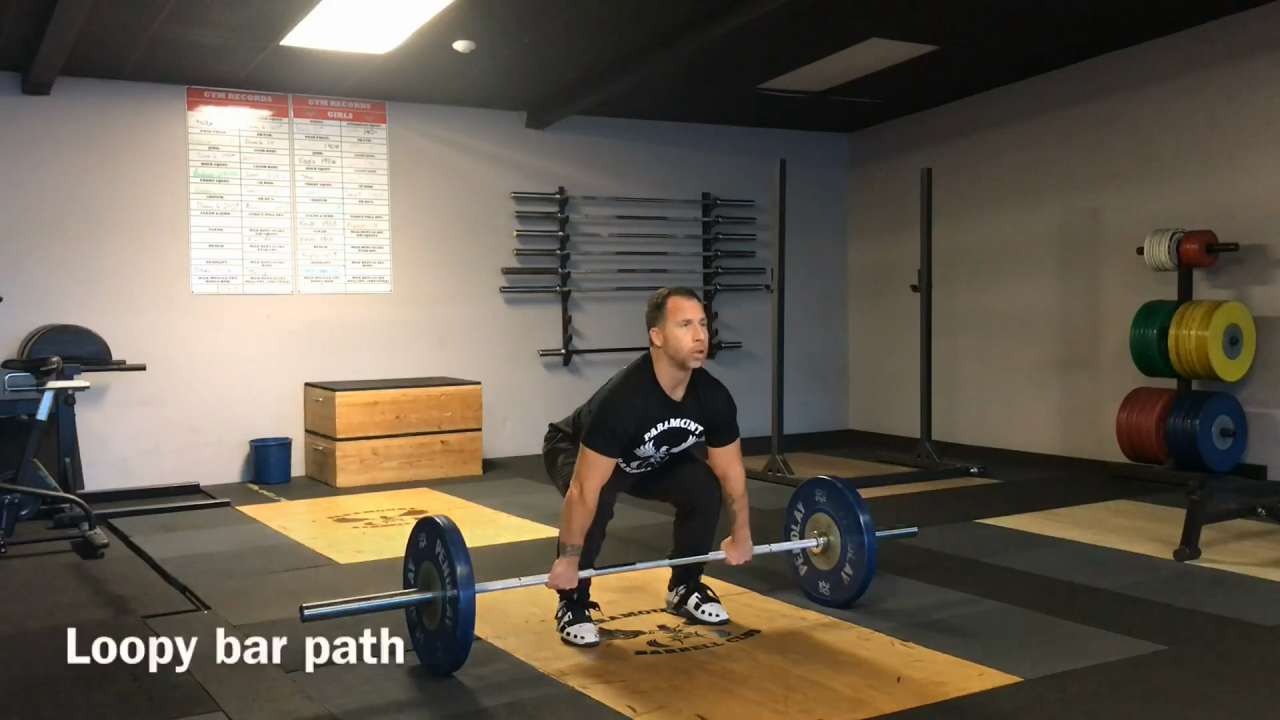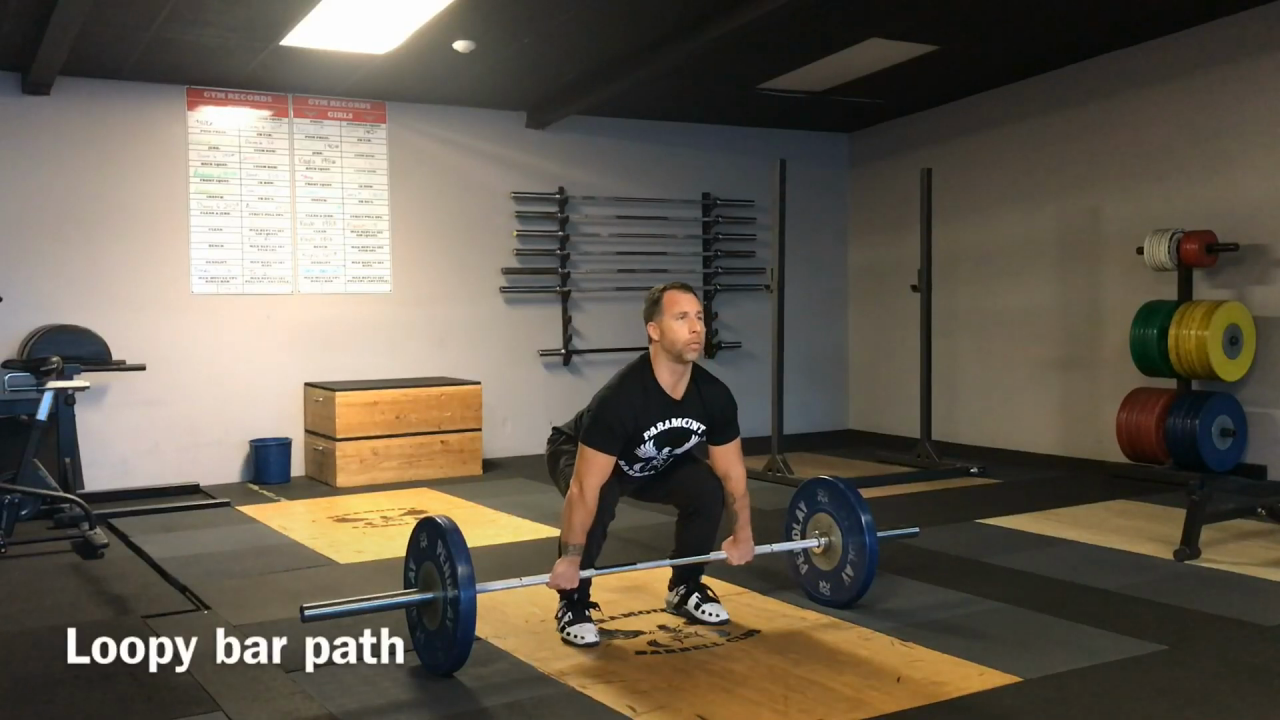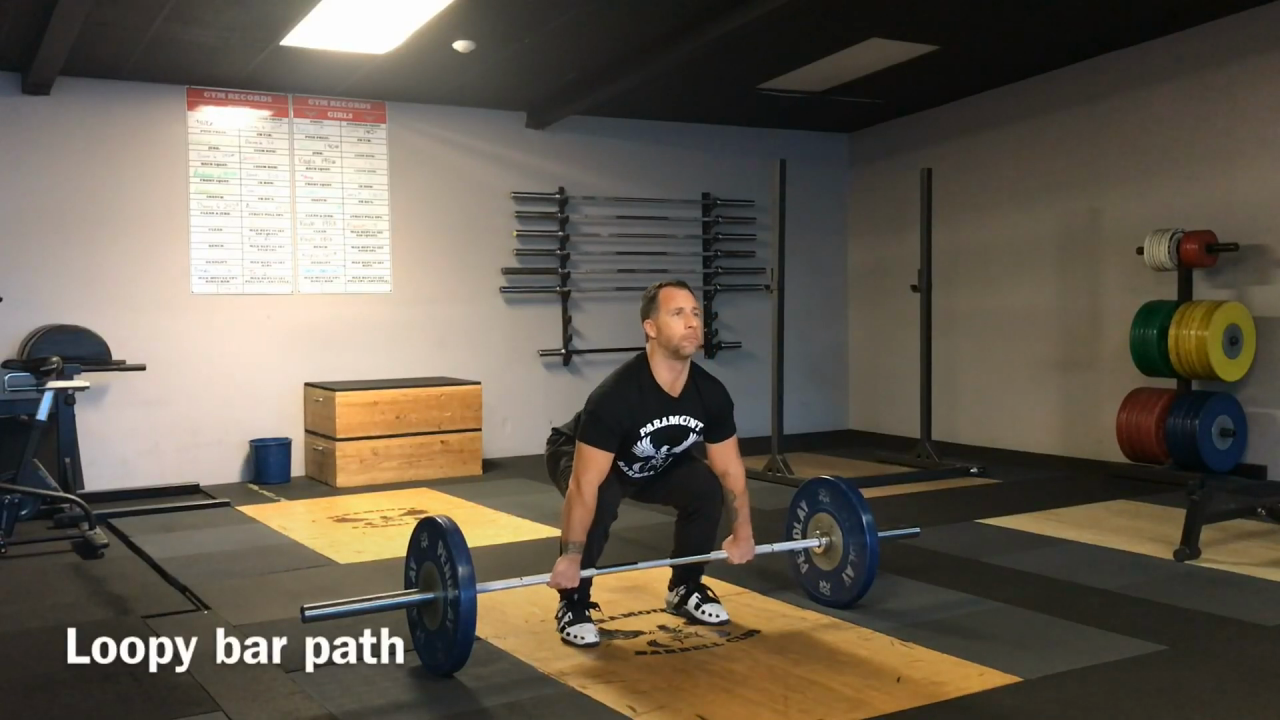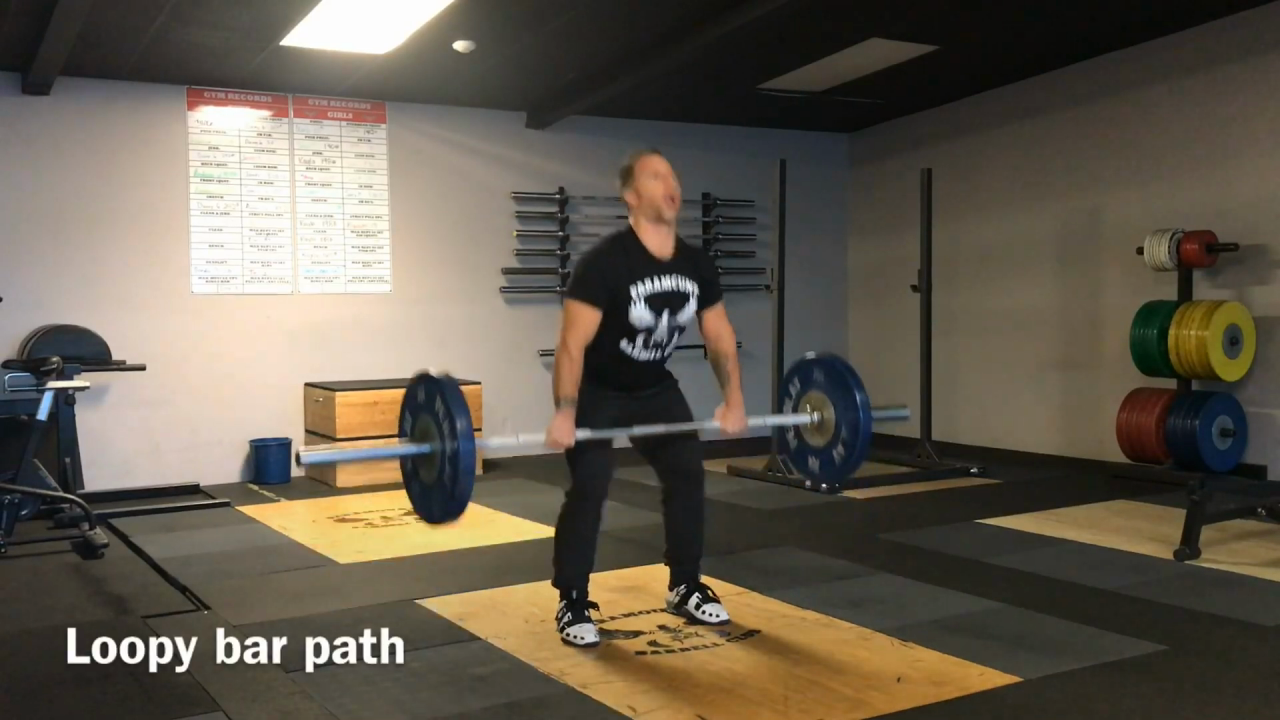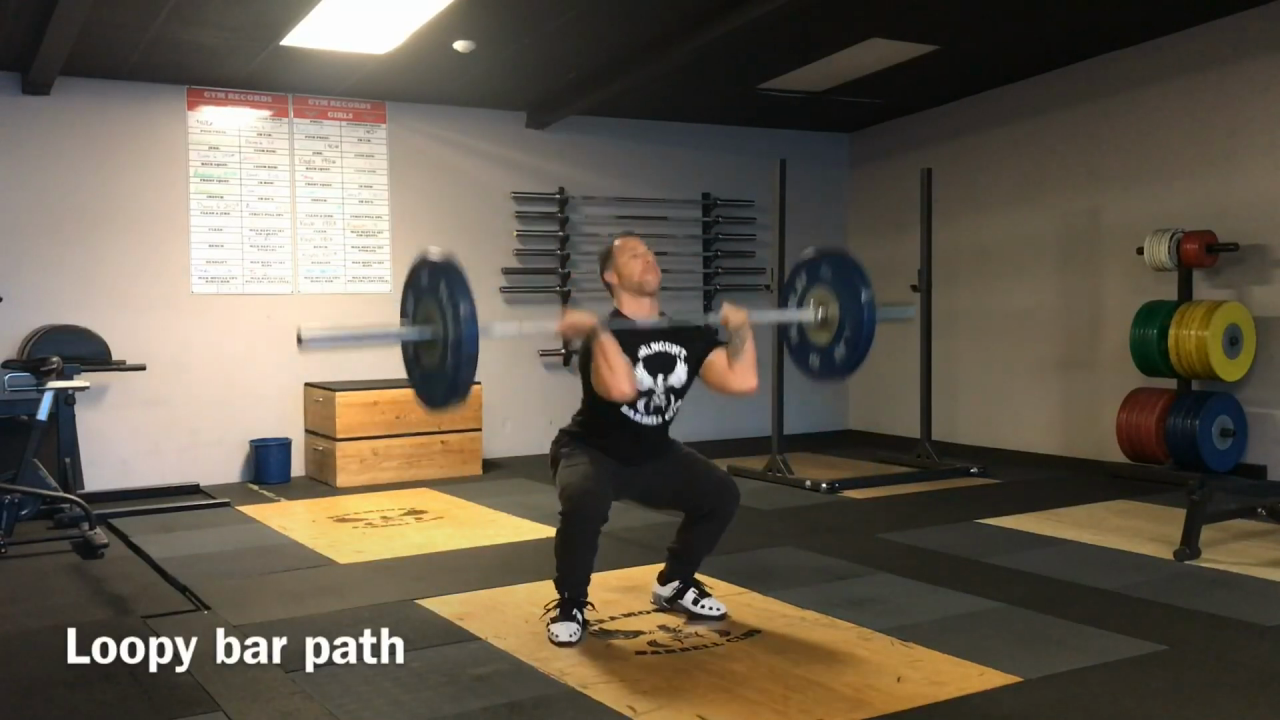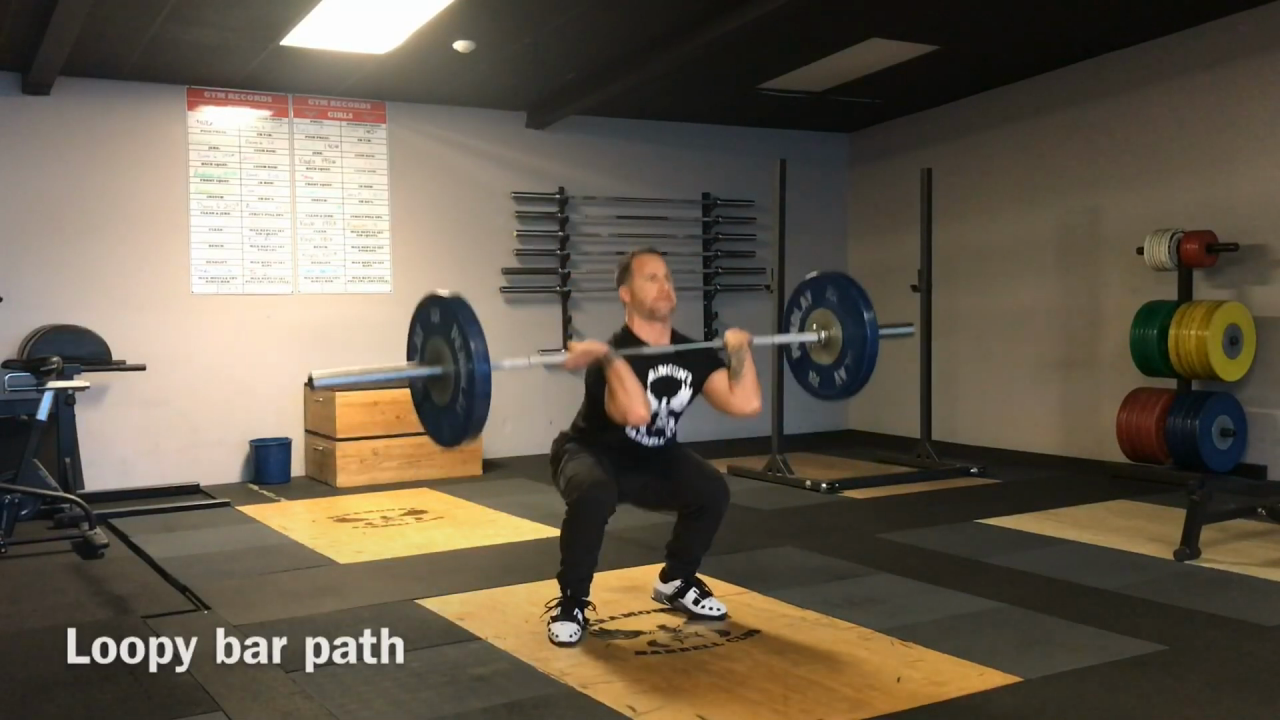
dt=0.7s
person 1, frame 1
left shoulder: (714, 397)
right shoulder: (622, 398)
left elbow: (731, 473)
right elbow: (584, 490)
left wrist: (741, 536)
right wrist: (568, 560)
left hip: (649, 458)
right hip: (574, 448)
left knee: (705, 488)
right knee: (597, 504)
left ankle: (685, 588)
right ankle: (573, 604)
person 1, frame 2
left shoulder: (714, 395)
right shoulder: (620, 397)
left elbow: (732, 472)
right elbow: (585, 489)
left wrist: (742, 536)
right wrist: (569, 560)
left hip: (653, 461)
right hip: (577, 453)
left knee: (707, 490)
right knee: (597, 504)
left ankle: (685, 589)
right ankle: (573, 605)
person 1, frame 3
left shoulder: (710, 394)
right shoulder: (617, 395)
left elbow: (730, 469)
right elbow: (584, 486)
left wrist: (742, 533)
right wrist: (570, 558)
right hip: (576, 455)
left knee: (706, 489)
right knee: (599, 504)
left ankle: (685, 589)
right ankle: (573, 605)
person 1, frame 4
left shoulder: (697, 263)
right shoulder: (605, 262)
left elbow: (720, 337)
right elbow: (573, 344)
left wrist: (733, 399)
right wrist: (564, 413)
left hip: (654, 387)
right hip: (598, 390)
left knee: (687, 475)
right knee: (590, 486)
left ankle: (685, 588)
right ankle: (572, 603)
person 1, frame 5
left shoulder: (686, 336)
right shoulder: (607, 333)
left elbow: (743, 380)
right elbow: (620, 388)
left wrist: (737, 326)
right wrist: (595, 329)
left hip: (652, 454)
right hip: (590, 451)
left knee: (721, 493)
right knee: (586, 500)
left ankle: (674, 582)
right ankle: (569, 603)
person 1, frame 6
left shoulder: (692, 354)
right shoulder: (614, 356)
left elbow: (746, 403)
right elbow: (635, 413)
left wrist: (738, 349)
right wrist: (606, 356)
left hip: (653, 460)
right hip: (591, 454)
left knee: (712, 492)
right knee: (592, 499)
left ankle: (675, 581)
right ankle: (571, 603)
